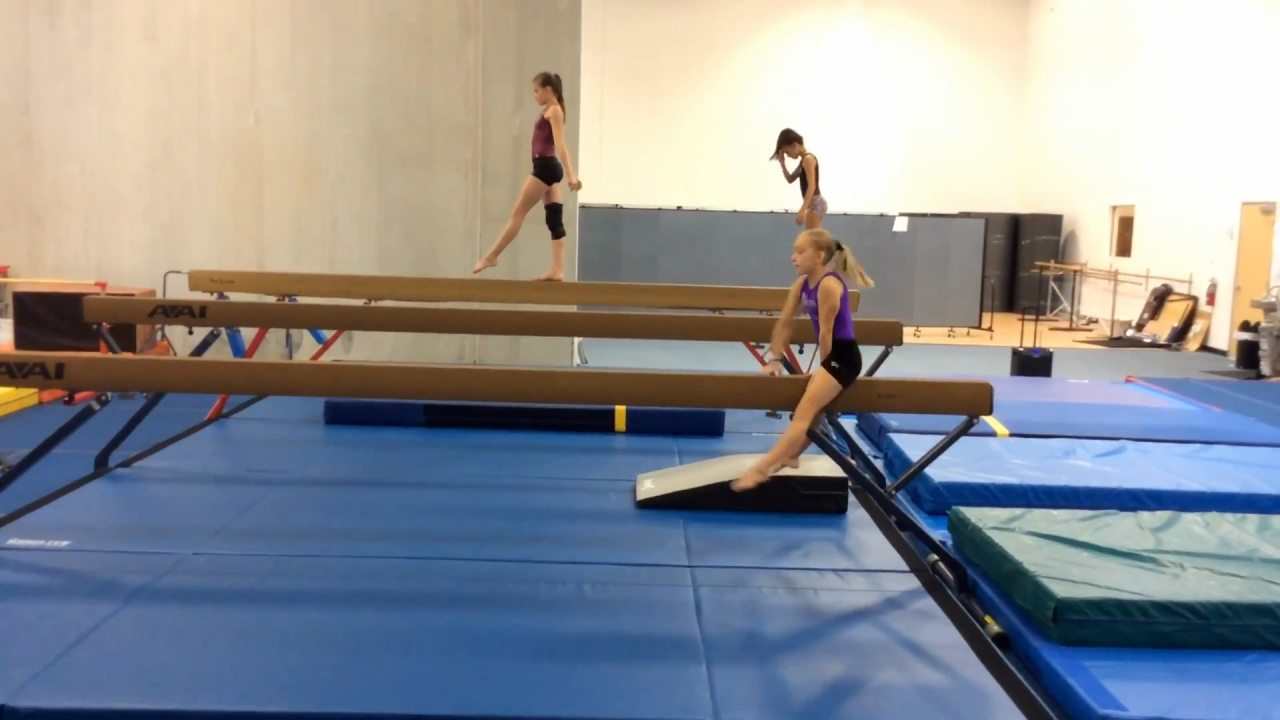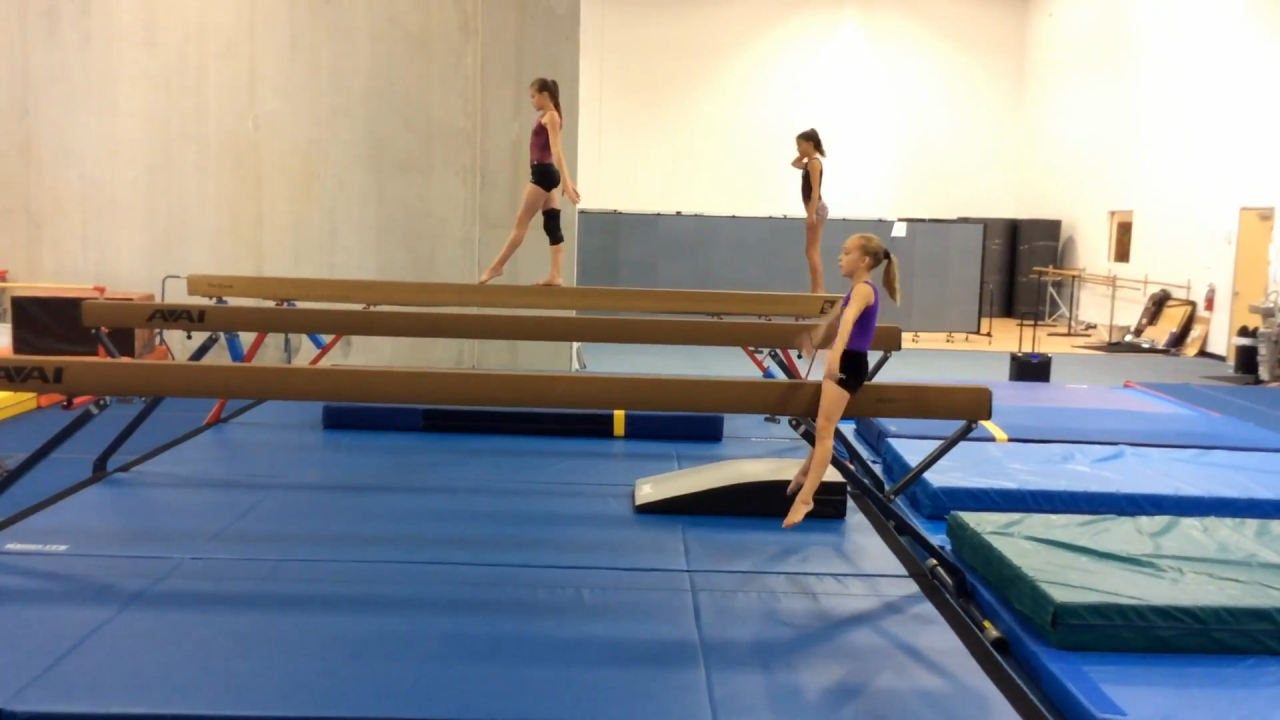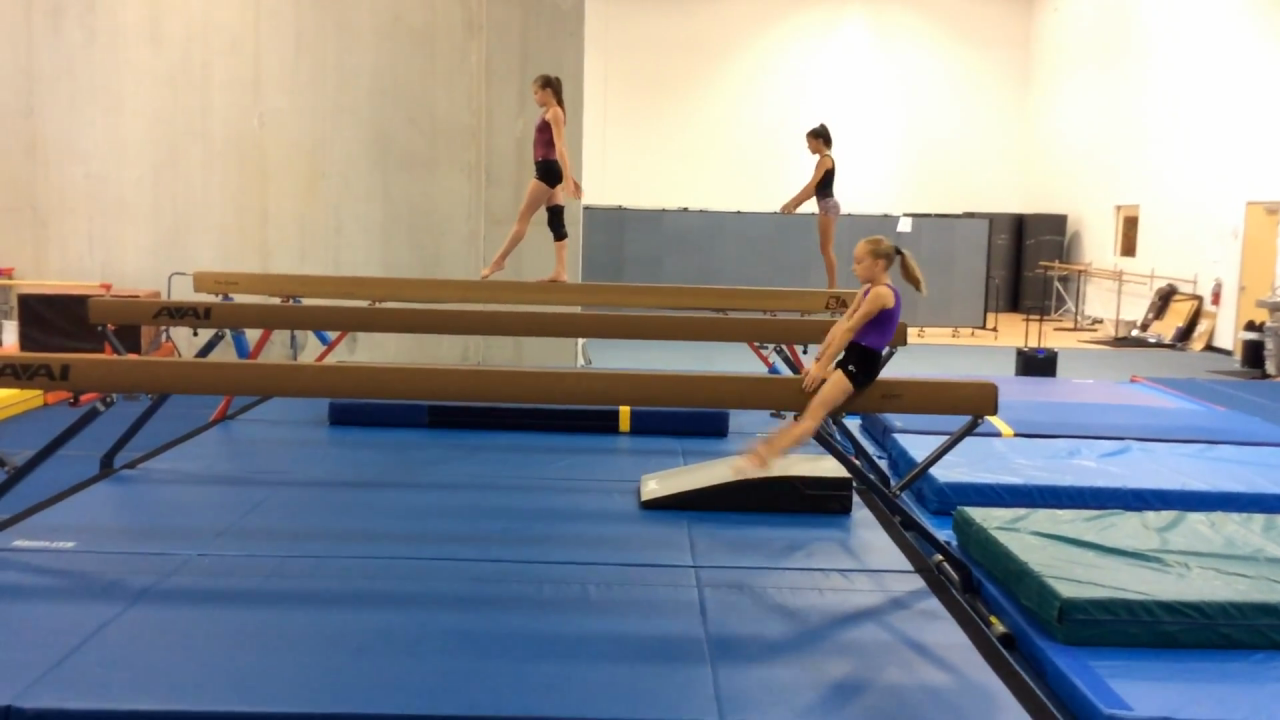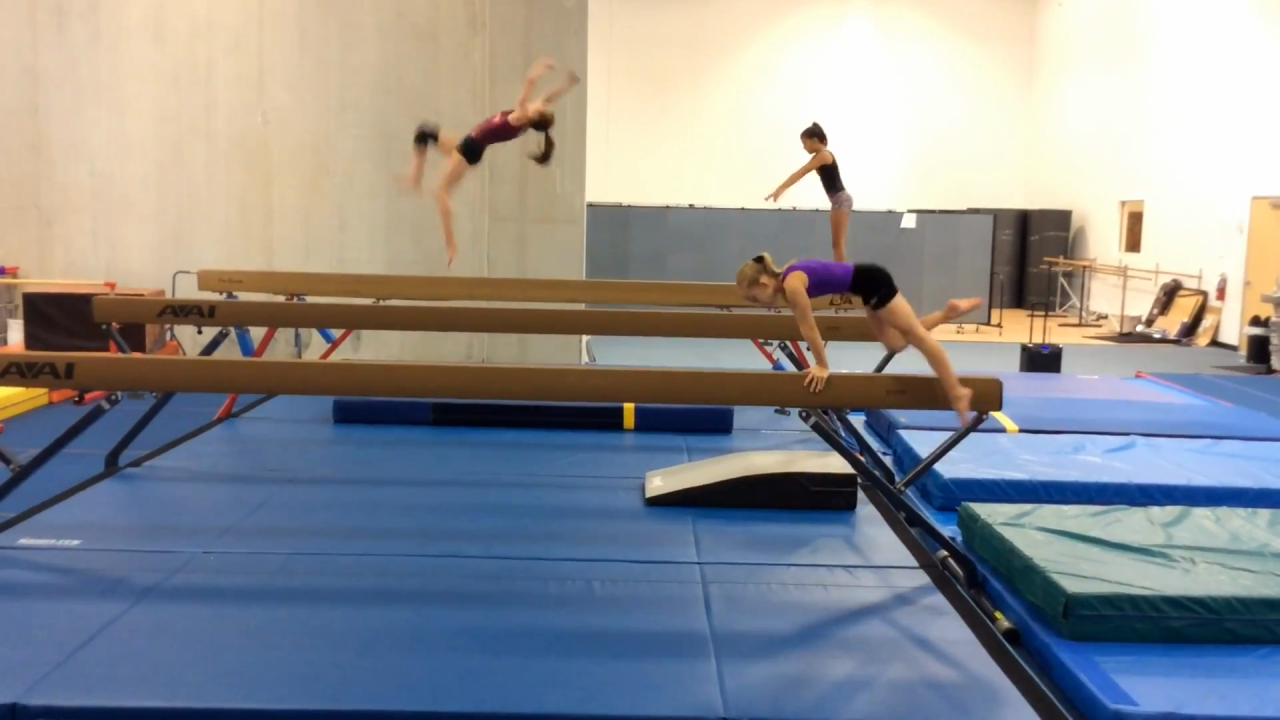
dt=1s
person 1, frame 1
left shoulder: (830, 285)
right shoulder: (801, 285)
left elbow: (826, 331)
right elbow: (784, 323)
left wrist: (821, 367)
right wrist: (773, 361)
left hip: (843, 356)
right hip: (831, 357)
left knee: (804, 411)
right knee: (813, 413)
left ankle: (762, 468)
right ankle: (789, 455)
person 1, frame 2
left shoulder: (864, 290)
right shoulder: (855, 290)
left elbow: (847, 323)
right elbow: (835, 318)
left wrist: (834, 355)
right wrist: (816, 336)
left hip: (850, 363)
right hip: (842, 362)
left knee: (824, 428)
right knee: (824, 427)
left ankle: (805, 497)
right ankle: (806, 473)
person 1, frame 3
left shoulder: (882, 293)
right shoulder: (868, 291)
left elbow: (849, 329)
right elbow: (842, 324)
left wrist: (822, 366)
right wrist: (818, 359)
left hip: (862, 361)
right hip: (854, 357)
left knee: (816, 410)
right knee: (814, 408)
left ankle: (766, 454)
right ankle: (770, 446)
person 1, frame 4
left shoulder: (791, 284)
right shoulder: (786, 282)
left elbow: (810, 328)
right elbow: (805, 326)
left wrist: (822, 366)
right wrist: (820, 362)
left hip: (873, 281)
right hip: (868, 283)
left knee: (916, 335)
right knee: (896, 343)
left ankle: (956, 391)
right ankle: (949, 312)
person 2, frame 1
left shoulder: (554, 110)
right shoulder: (548, 111)
left elbow: (560, 144)
right elbow: (559, 145)
left wrist: (570, 175)
right wrist: (571, 174)
left hip: (546, 166)
right hip: (548, 167)
left knee: (518, 212)
right knee: (554, 220)
left ankle: (492, 256)
right ankle: (557, 270)
person 2, frame 2
left shoulder: (551, 116)
right shoulder: (545, 117)
left elbow: (556, 151)
left wrist: (565, 182)
right wrist: (566, 181)
left hip: (543, 173)
right hip: (544, 173)
left knee: (521, 221)
right knee: (552, 226)
left ankle: (497, 266)
right ankle: (555, 275)
person 2, frame 3
left shoulder: (554, 112)
right shoulder: (549, 113)
left elbow: (560, 146)
right elbow: (559, 147)
left wrist: (568, 177)
right wrist: (568, 177)
left hip: (547, 170)
right hip: (549, 170)
left knee: (523, 217)
right knee: (556, 222)
left ankle: (498, 261)
right ankle: (560, 272)
person 2, frame 4
left shoulder: (522, 116)
right shoulder: (524, 120)
left elbow: (530, 81)
right elbow: (545, 103)
left wrist: (542, 67)
left hip: (471, 149)
right hip: (471, 146)
left knee: (441, 193)
right knee: (425, 132)
left ankle: (452, 245)
right ankle: (416, 175)
